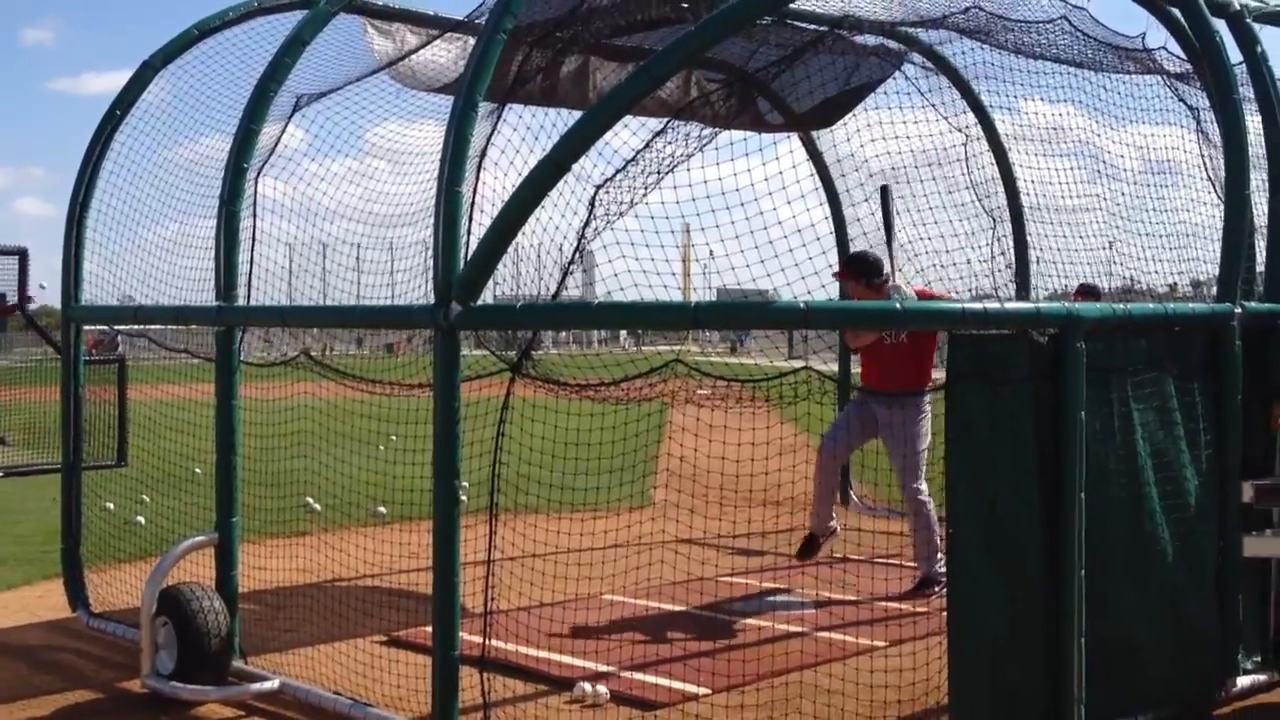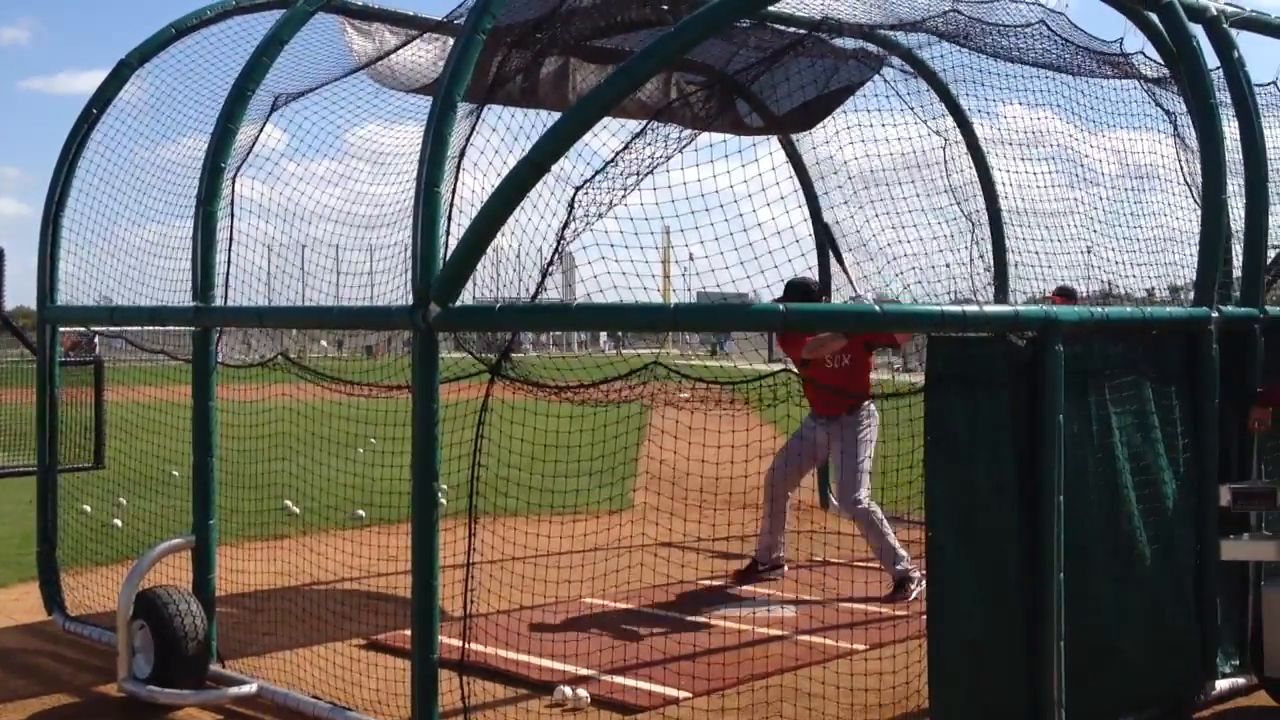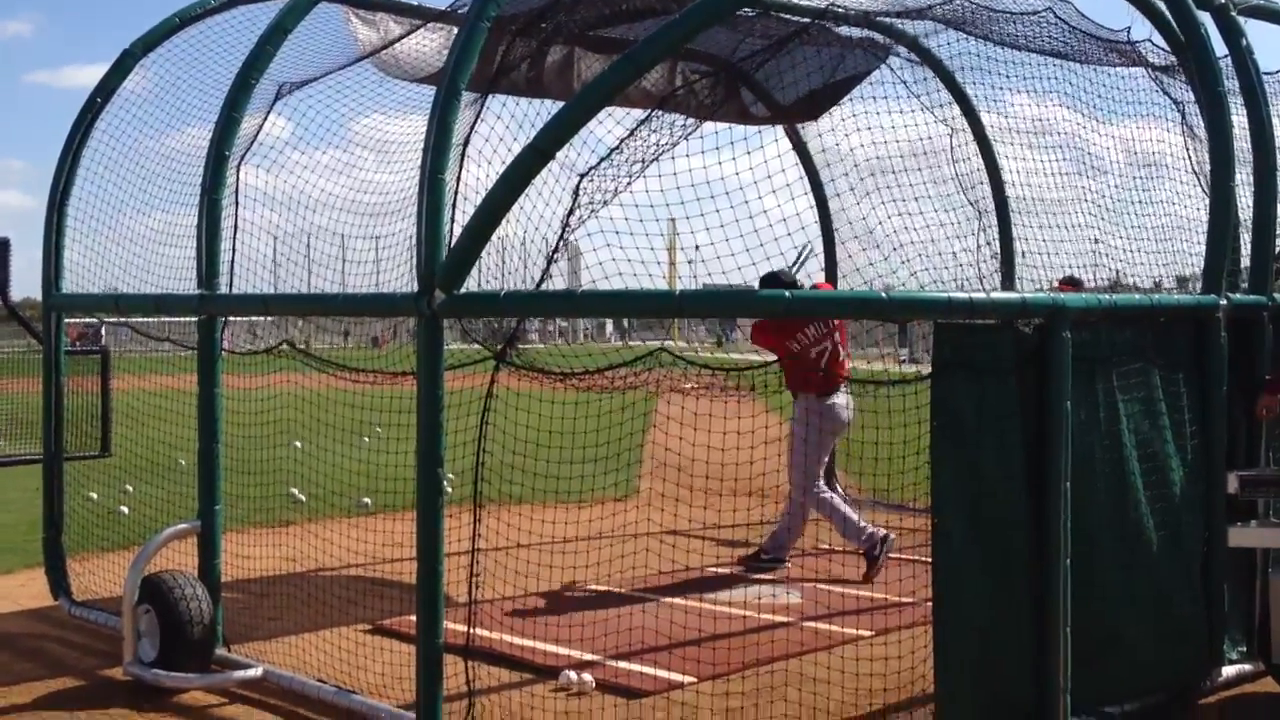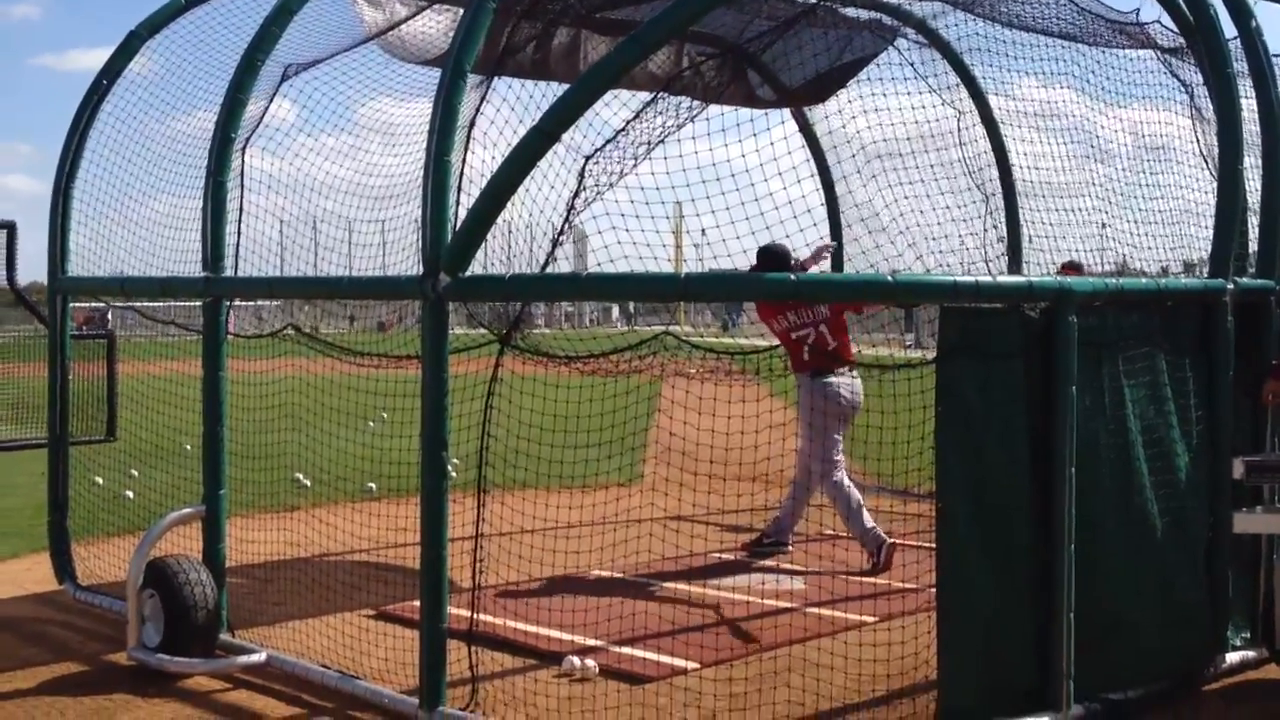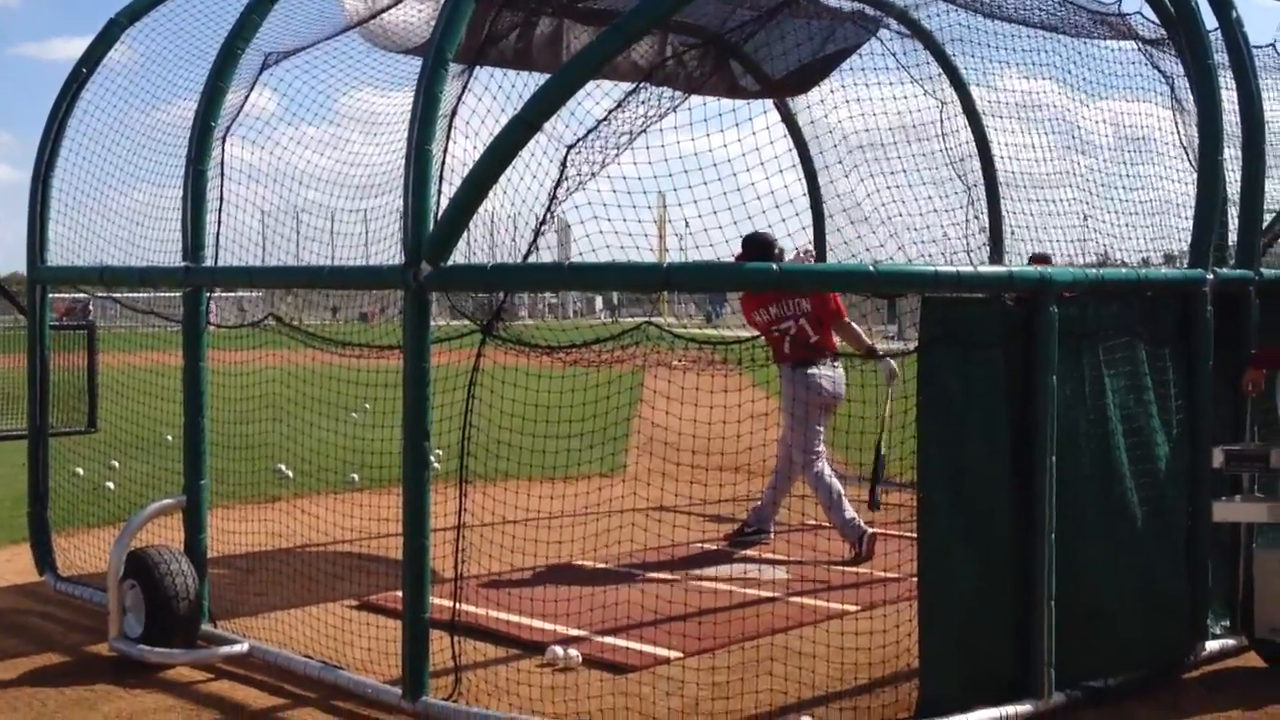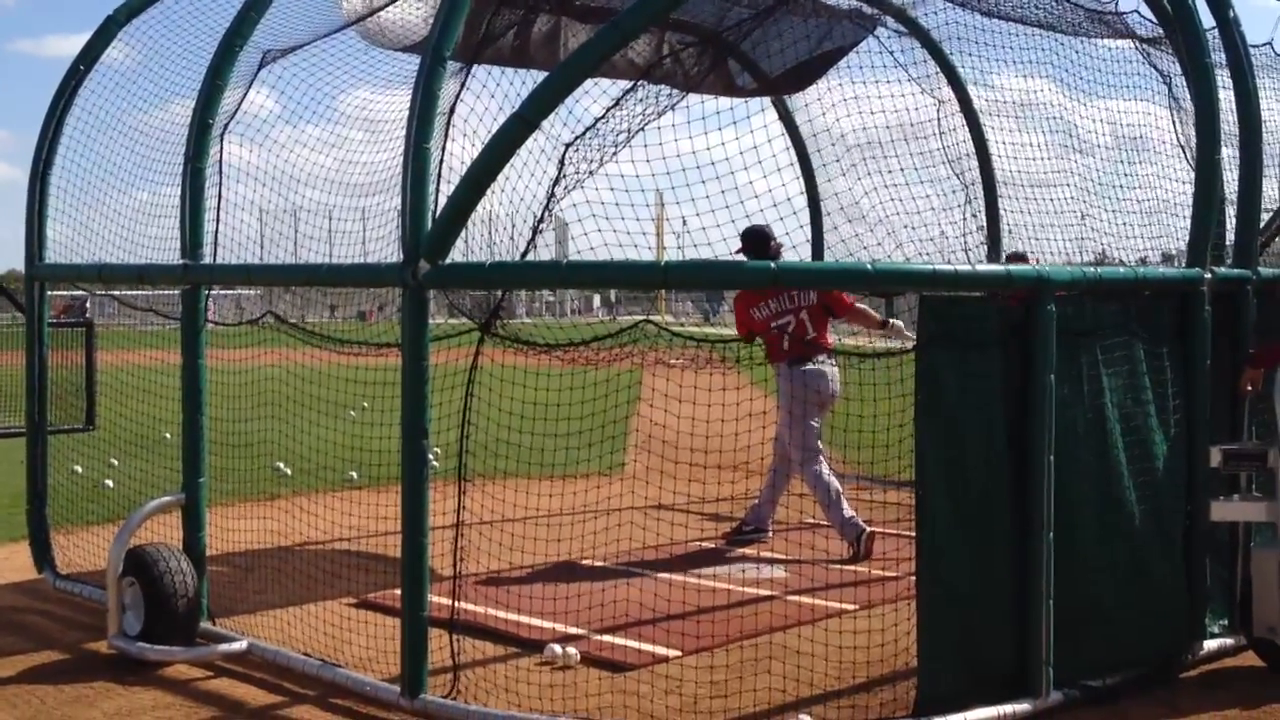
dt=0.3s
person 1, frame 1
left shoulder: (919, 298)
right elbow: (855, 340)
left hip: (910, 404)
right hip: (869, 399)
left knee: (913, 487)
right knee: (829, 450)
left ankle: (935, 573)
right ankle: (821, 527)
person 1, frame 2
left shoulder: (852, 332)
right shoulder: (791, 333)
left elbow: (904, 335)
right elbow: (812, 350)
left hip: (853, 422)
right hip: (818, 420)
left knee: (853, 500)
right knee: (777, 481)
left ankle: (905, 572)
right ankle: (769, 559)
person 1, frame 3
left shoulder: (772, 330)
left hip: (815, 407)
right hip: (837, 400)
left knee: (809, 487)
right knee: (803, 481)
left ankle: (871, 540)
right ankle: (776, 549)
person 1, frame 4
left shoulder: (767, 308)
left wrist: (804, 265)
left hip: (818, 389)
right hip: (849, 383)
left knee: (829, 471)
right knee: (809, 465)
left ankle: (874, 541)
right ankle: (778, 534)
person 1, frame 5
left shoulder: (750, 302)
right elbow: (842, 325)
right wrist: (877, 355)
left hip: (800, 379)
right hip: (832, 374)
left knee: (810, 461)
right knee: (788, 455)
left ankle: (856, 533)
right ankle: (759, 523)
person 1, frame 6
left shoulder: (746, 300)
left elbow: (749, 337)
right elbow: (852, 311)
right wrist: (887, 325)
left hip: (795, 378)
right hip: (825, 371)
left knee: (808, 461)
right knee: (784, 451)
left ankle: (854, 531)
right ankle: (758, 522)
